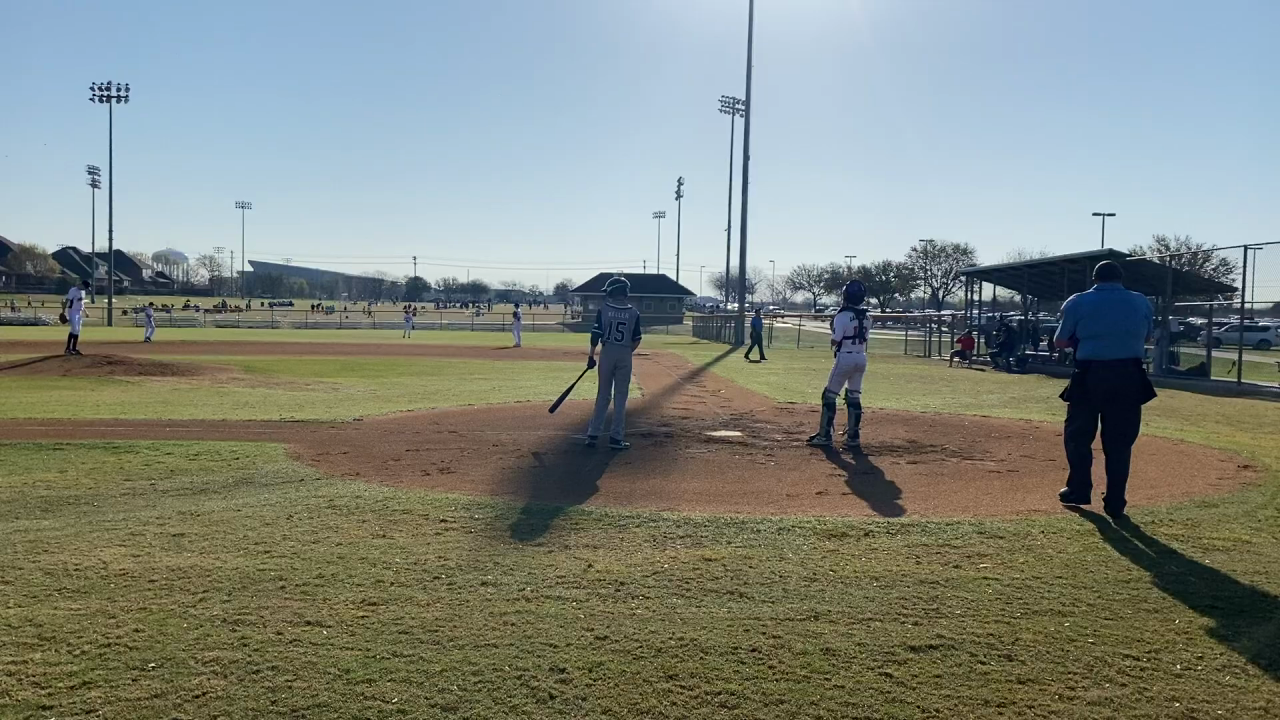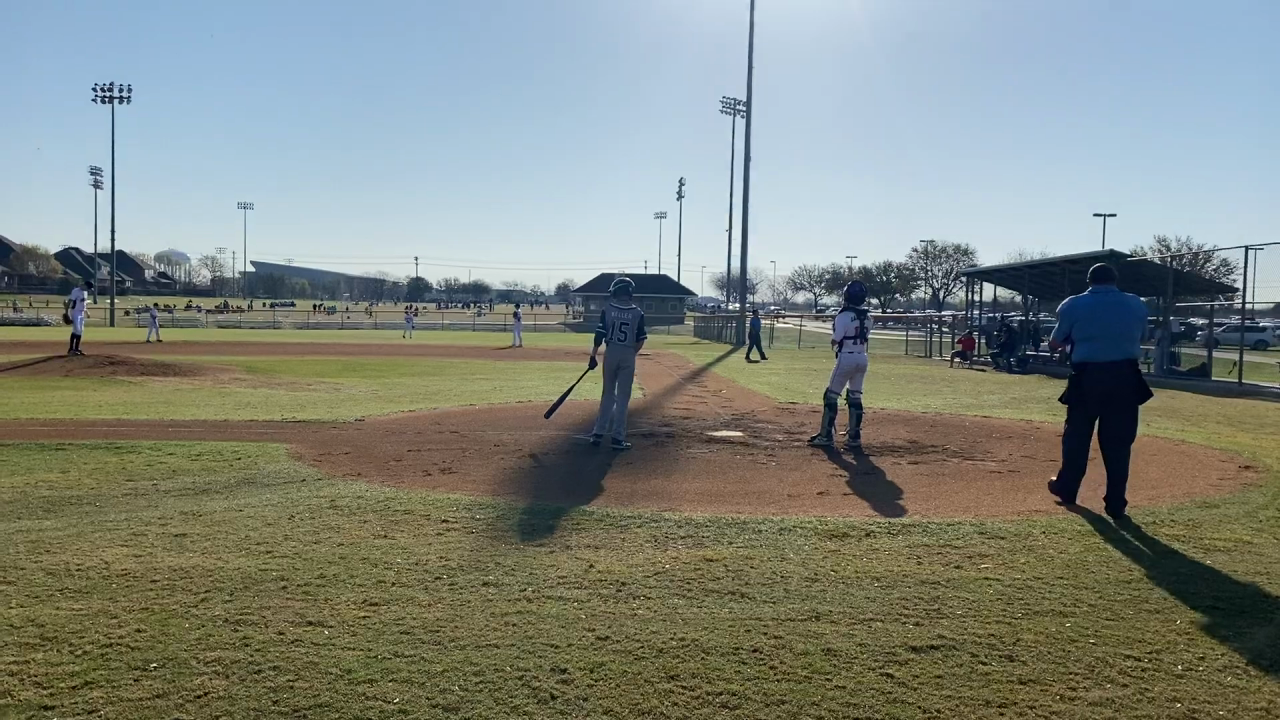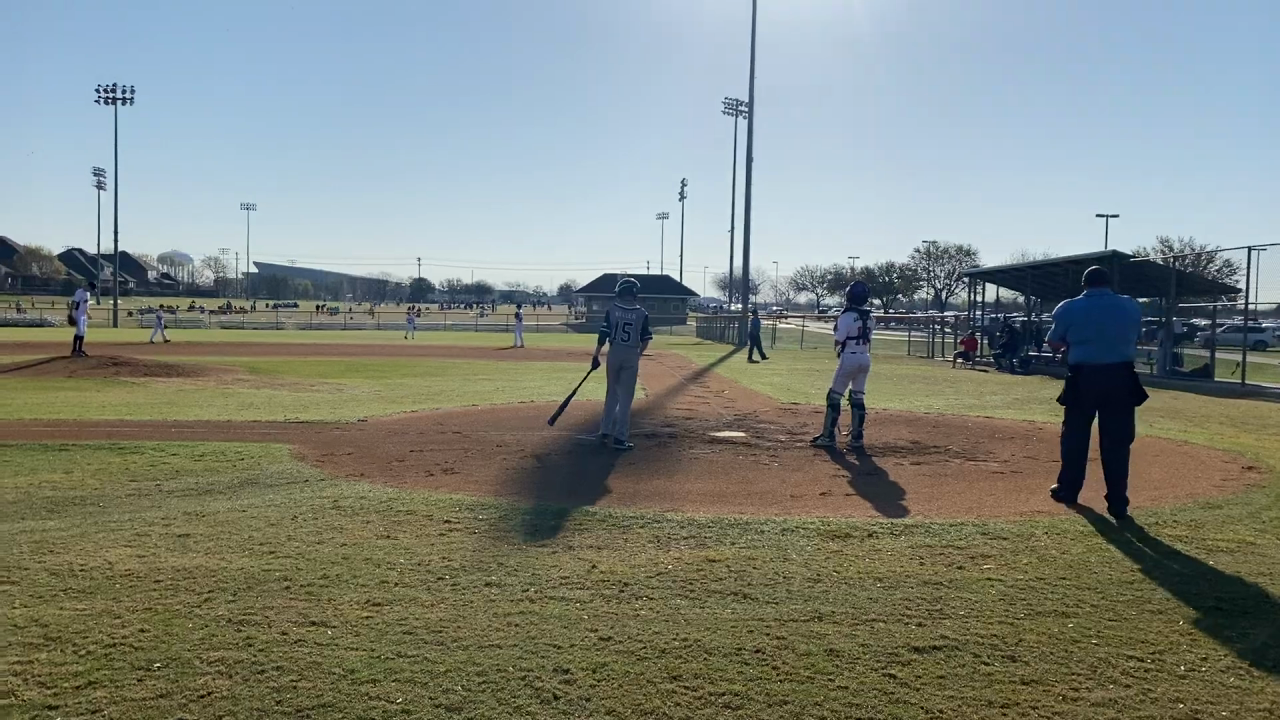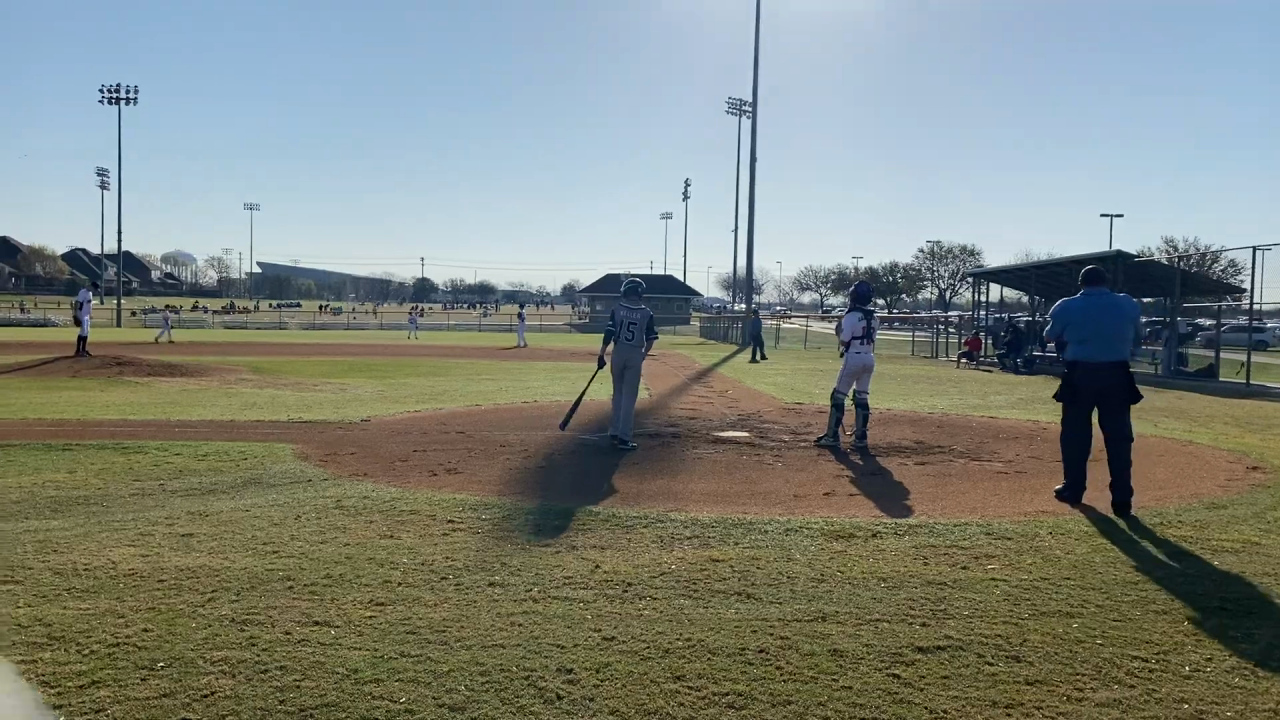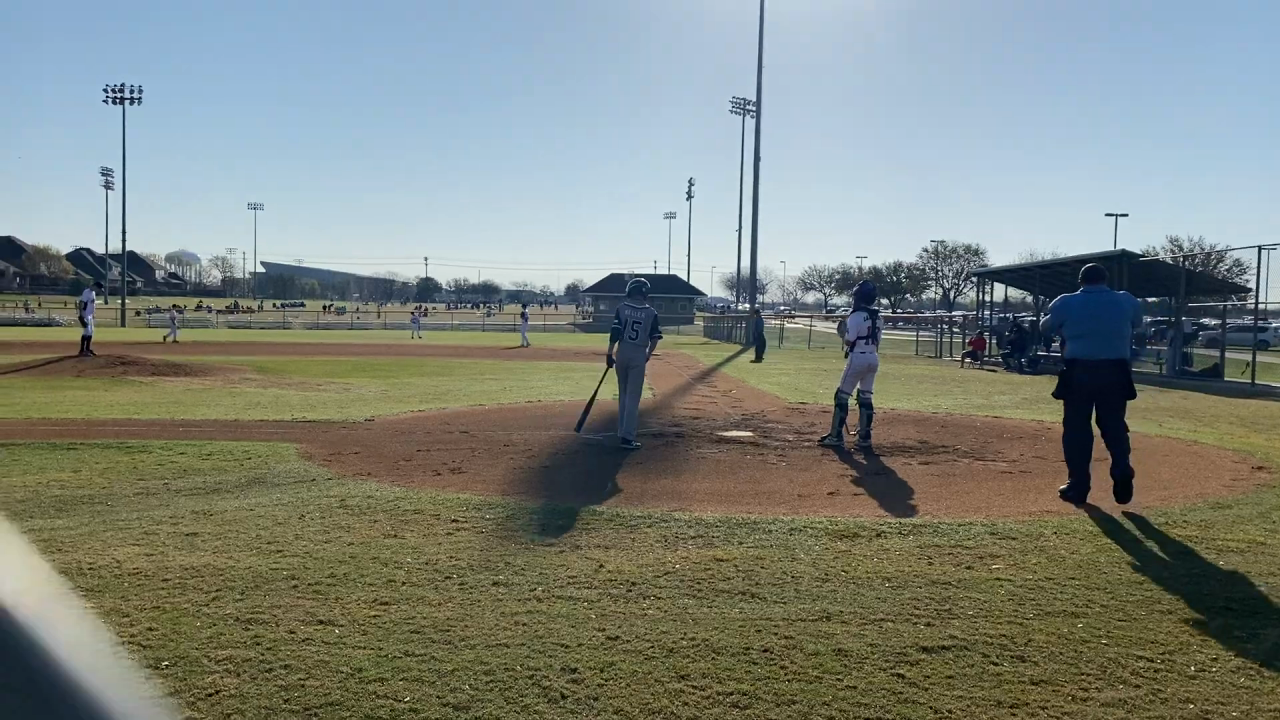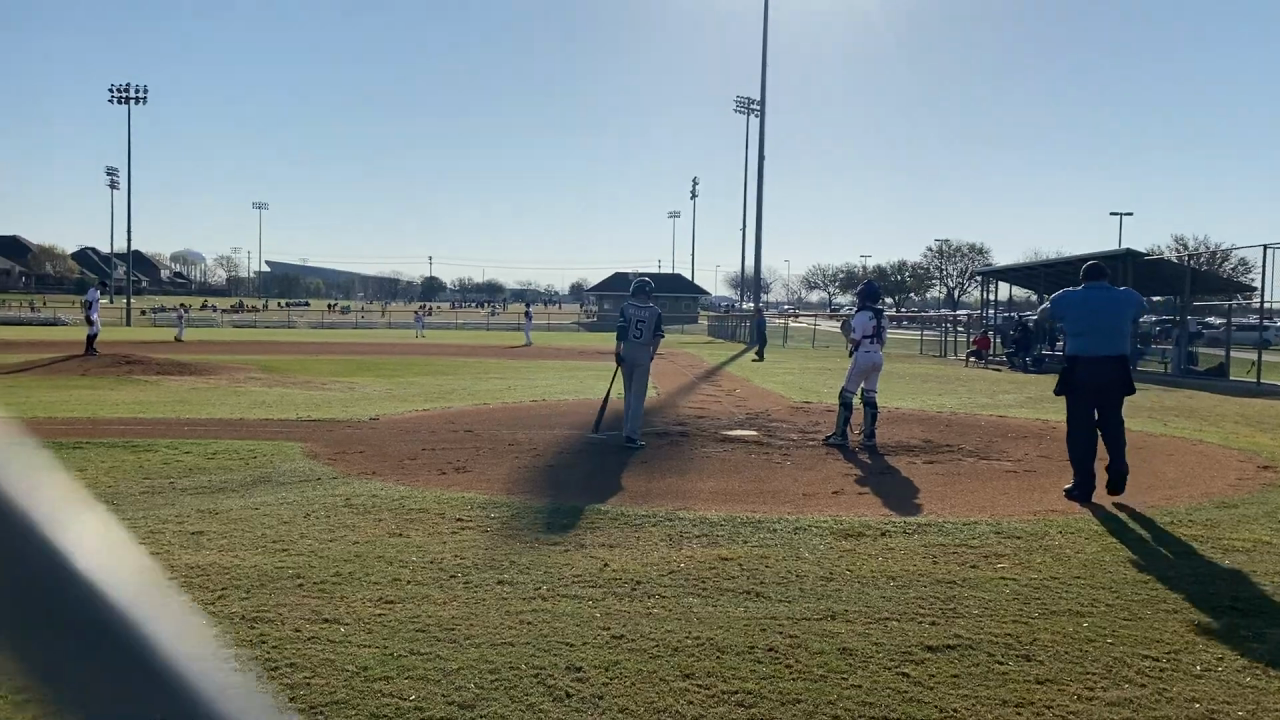
dt=0.1s
person 1, frame 1
left shoulder: (1079, 303)
right shoulder: (1141, 303)
left elbow: (1060, 342)
right elbow: (1146, 338)
left hip: (1091, 375)
right hip: (1129, 375)
left knee: (1078, 435)
right knee: (1120, 441)
left ankle: (1078, 489)
right ankle: (1115, 502)
person 1, frame 2
left shoulder: (1074, 305)
right shoulder: (1136, 305)
left elbow: (1055, 343)
right elbow: (1141, 339)
left hip: (1088, 377)
right hip: (1125, 377)
left knee: (1076, 437)
right knee: (1118, 442)
left ankle: (1066, 487)
right ankle: (1116, 502)
person 1, frame 3
left shoulder: (1069, 308)
right shoulder: (1130, 306)
left elbow: (1052, 342)
right elbow: (1136, 339)
left hip: (1084, 379)
right hip: (1120, 378)
left knee: (1075, 436)
right knee: (1118, 442)
left ankle: (1068, 488)
right ankle: (1117, 502)
person 1, frame 4
left shoulder: (1067, 307)
right shoulder: (1128, 305)
left elbow: (1050, 337)
right elbow: (1135, 335)
left hip: (1080, 377)
right hip: (1116, 377)
left knee: (1074, 435)
right knee: (1118, 438)
left ankle: (1073, 489)
right ankle: (1121, 498)
person 1, frame 5
left shoulder: (1067, 303)
right shoulder: (1126, 302)
left elbow: (1045, 327)
right elbow: (1137, 323)
left hip: (1079, 373)
right hip: (1115, 373)
left knee: (1076, 430)
right knee: (1115, 428)
left ankle: (1078, 487)
right ankle: (1122, 480)
person 1, frame 6
left shoulder: (1068, 298)
right shoulder: (1127, 297)
left elbow: (1043, 313)
right elbow: (1142, 310)
left hip: (1080, 370)
right hip: (1115, 370)
left knee: (1080, 428)
right knee: (1112, 423)
left ankle: (1083, 486)
right ankle: (1117, 473)
person 2, frame 1
left shoulder: (603, 310)
right shoulder: (633, 312)
left elbow: (595, 335)
right elbow: (637, 340)
left wrist: (591, 356)
left hip: (607, 354)
right hip: (625, 356)
left knee: (603, 396)
right knee: (620, 398)
left ankle: (593, 434)
right ankle: (616, 438)
person 2, frame 2
left shoulder: (607, 310)
right shoulder: (637, 312)
left elbow: (599, 335)
right elbow: (641, 340)
left wrist: (593, 356)
left hip: (610, 354)
right hip: (628, 356)
left knee: (608, 395)
right knee: (623, 398)
left ankle: (598, 433)
right ankle: (618, 438)
person 2, frame 3
left shoulder: (612, 310)
right shoulder: (641, 313)
left elbow: (603, 334)
right elbow: (646, 339)
left wrist: (596, 356)
left hip: (614, 354)
right hip: (631, 356)
left knee: (612, 395)
right knee: (625, 398)
left ankle: (606, 433)
right ankle: (620, 438)
person 2, frame 4
left shoulder: (617, 309)
right shoulder: (646, 313)
left elbow: (608, 334)
right elbow: (651, 339)
left wrist: (601, 355)
right wrist: (643, 355)
left hip: (618, 354)
right hip: (635, 356)
left knee: (618, 395)
right knee: (629, 398)
left ankle: (614, 433)
right ankle: (624, 439)
person 2, frame 5
left shoulder: (622, 308)
right shoulder: (651, 312)
left elbow: (615, 332)
right elbow: (655, 338)
left wrist: (609, 354)
right wrist: (648, 355)
left hip: (622, 353)
right hip: (639, 355)
left knee: (623, 395)
right knee: (633, 397)
left ankle: (623, 434)
right ankle: (627, 437)
person 2, frame 6
left shoulder: (626, 307)
right shoulder: (655, 311)
left elbow: (621, 330)
right elbow: (658, 336)
left wrist: (617, 352)
right wrist: (652, 355)
left hip: (627, 352)
right hip: (643, 354)
left knee: (628, 394)
right knee: (638, 396)
left ankle: (628, 433)
right ankle: (632, 436)
person 3, frame 1
left shoulder: (842, 316)
right shoulder: (866, 317)
left elbow: (834, 342)
right elbow: (863, 339)
left wrist: (833, 331)
left hip: (845, 358)
right hip: (861, 358)
left knee: (829, 395)
right knee: (854, 396)
left ankle: (824, 436)
right ankle: (853, 437)
person 3, frame 2
left shoulder: (844, 316)
right shoulder: (867, 318)
left elbow: (834, 341)
right elbow: (864, 339)
left wrist: (835, 331)
left hip: (846, 359)
right hip: (862, 359)
left knee: (831, 396)
right knee: (855, 397)
left ankle: (826, 436)
right ankle: (854, 437)
person 3, frame 3
left shoulder: (846, 316)
right shoulder: (869, 318)
left elbow: (837, 342)
right elbow: (866, 339)
left wrist: (837, 333)
left hip: (849, 359)
right hip: (864, 359)
left knee: (834, 396)
right knee: (858, 397)
left ankle: (828, 437)
right ankle: (857, 438)
person 3, frame 4
left shoulder: (851, 316)
right shoulder: (873, 318)
left elbow: (843, 342)
right elbow: (871, 339)
left wrist: (840, 333)
left hip: (853, 359)
right hip: (868, 359)
left knee: (838, 396)
right knee: (862, 397)
left ankle: (832, 437)
right ankle: (861, 438)
person 3, frame 5
left shoulder: (856, 316)
right shoulder: (877, 318)
left elbow: (849, 342)
right elbow: (876, 342)
left wrist: (843, 333)
left hip: (858, 359)
right hip: (873, 358)
left knee: (842, 396)
right knee: (866, 397)
left ankle: (836, 436)
right ankle: (864, 437)
person 3, frame 6
left shoulder: (861, 315)
right shoulder: (882, 317)
left elbow: (854, 340)
right elbow: (882, 342)
left wrist: (846, 332)
left hip: (862, 358)
right hip: (877, 358)
left knee: (846, 395)
right knee: (870, 396)
left ankle: (840, 435)
right ankle: (869, 437)
